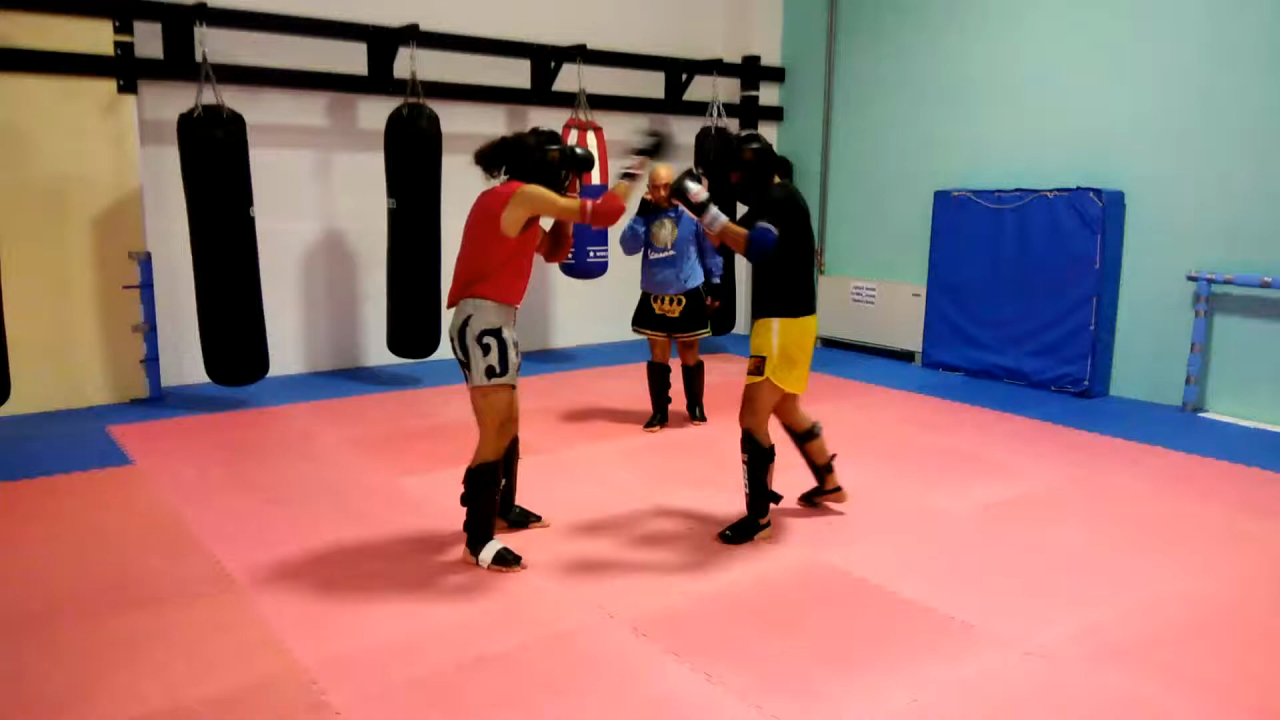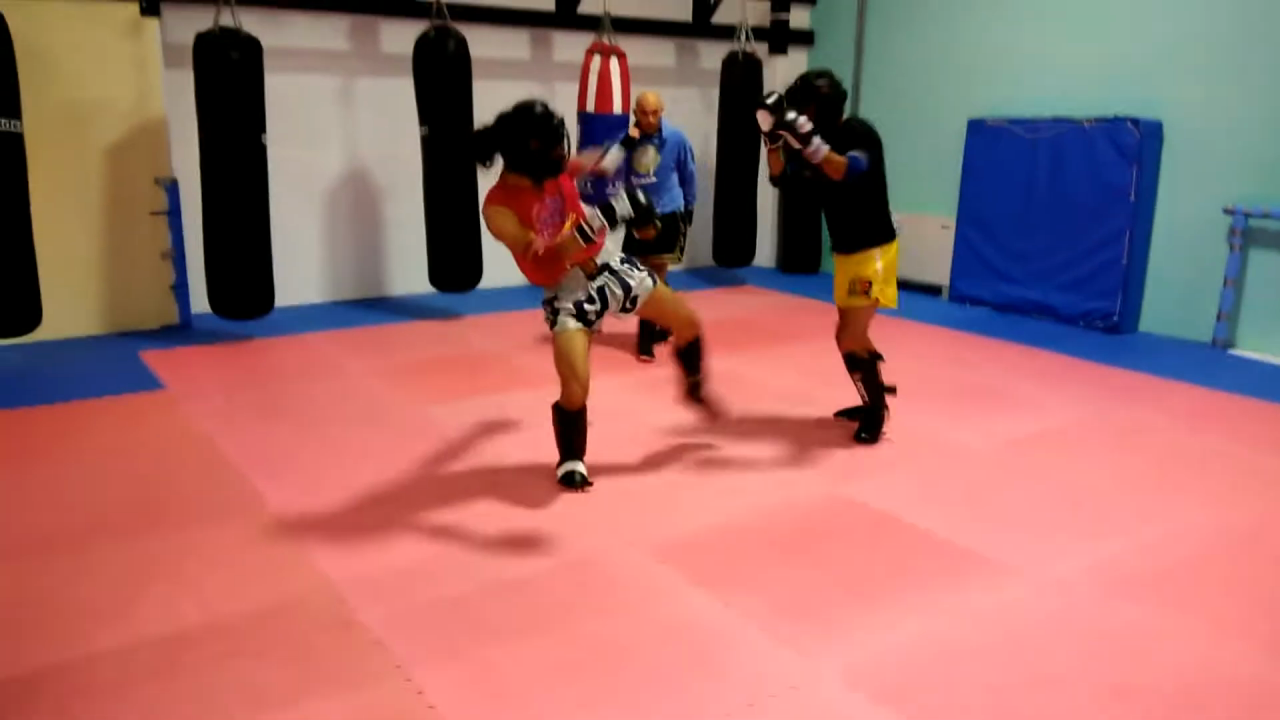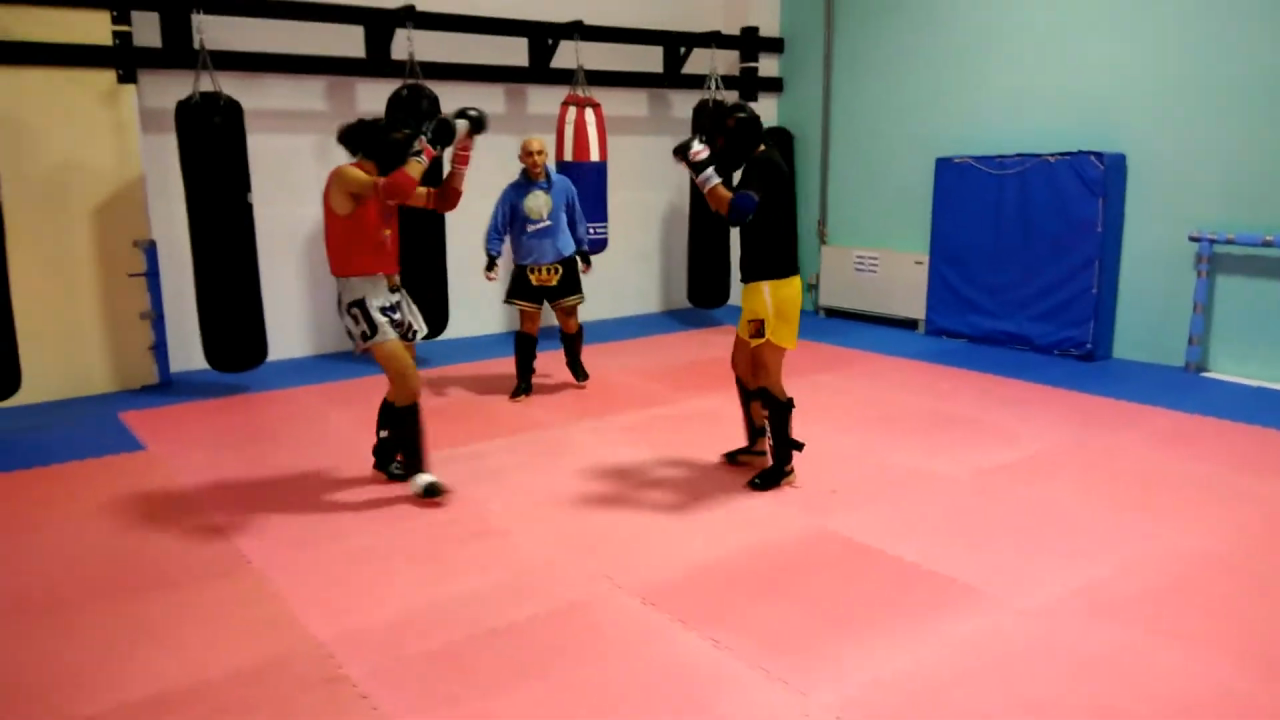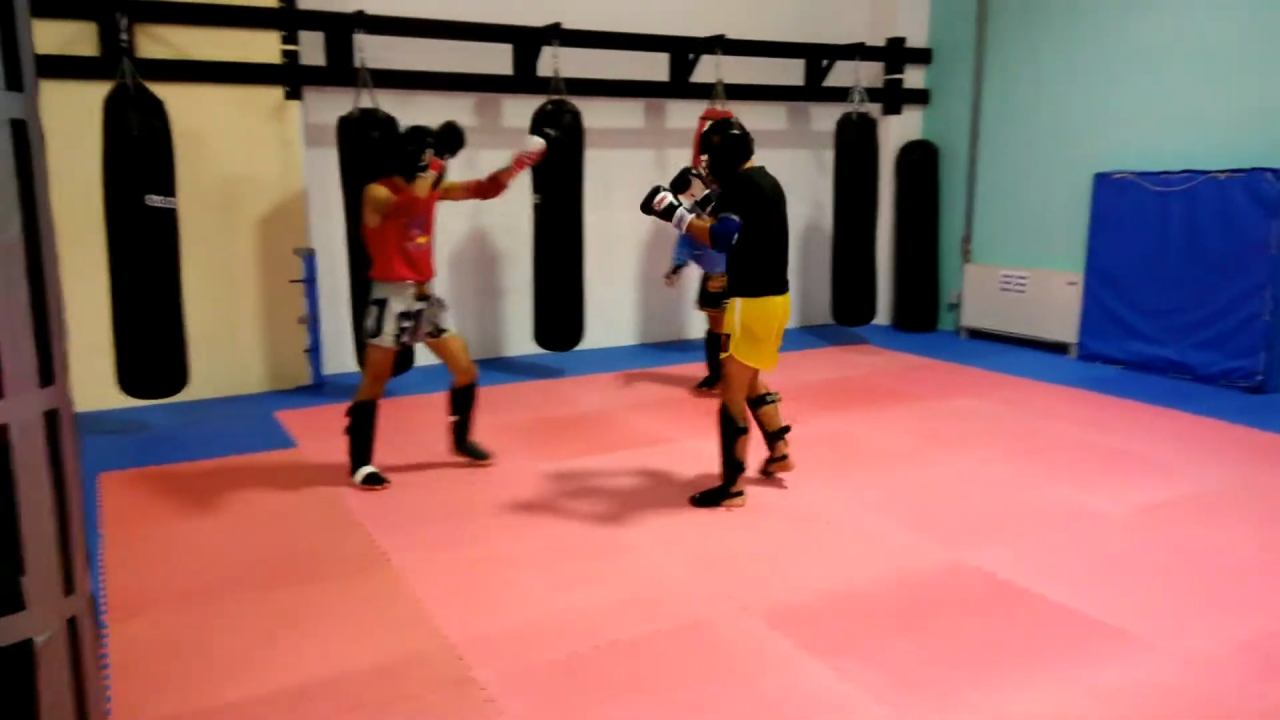
dt=1s
person 1, frame 1
left shoulder: (498, 199)
right shoulder: (525, 195)
left elbow: (555, 250)
right elbow: (603, 212)
left wrist: (566, 192)
right wrist: (636, 164)
left hip: (484, 321)
right hip: (486, 324)
left knee: (509, 423)
right knee: (495, 435)
left ankle: (503, 508)
right ankle: (478, 540)
person 1, frame 2
left shoulder: (555, 172)
right shoulder: (499, 209)
right elbow: (551, 261)
left wrist: (596, 170)
right wrist: (601, 218)
left hip: (607, 266)
right hip: (565, 294)
left knee: (687, 322)
right knee: (576, 388)
left ankle: (693, 388)
right ankle: (571, 461)
person 1, frame 3
left shoulder: (381, 184)
right shoulder: (344, 177)
left elbow: (443, 199)
right elbow: (400, 185)
left wrist: (461, 148)
right wrist: (427, 146)
left hip: (390, 291)
right hip: (362, 296)
left knee: (402, 383)
right knee: (408, 382)
left ankle: (386, 457)
right ankle: (416, 470)
person 1, frame 4
left shoulder: (431, 189)
right shoulder: (376, 193)
left elbow: (485, 188)
right elbow: (408, 206)
left wrist: (521, 160)
right wrist: (434, 162)
left hip: (427, 296)
right hip: (392, 298)
left knee: (465, 370)
right knee: (374, 384)
left ankle: (461, 439)
right ankle: (361, 463)
person 2, frame 1
left shoulder: (780, 199)
right shoulder: (770, 199)
left elbow: (757, 246)
right elbow: (736, 241)
left wrist: (706, 211)
right wrist: (702, 207)
left hip: (785, 323)
right hip: (782, 319)
left knee: (752, 417)
right knee: (787, 410)
left ankle: (758, 515)
right ankle: (828, 483)
person 2, frame 2
left shoulder: (860, 133)
right shoulder: (820, 137)
left elbow: (853, 174)
right elbow: (782, 179)
left wrist: (807, 141)
right wrist: (772, 136)
left hip: (873, 252)
right hip: (845, 253)
left knee: (850, 340)
right knee: (853, 335)
left ankle: (875, 412)
right ankle: (873, 403)
person 2, frame 3
left shoulder: (764, 164)
right shoulder: (757, 165)
left elbow: (738, 210)
right elbow: (728, 212)
left wrist: (704, 171)
right wrist: (703, 172)
left hip: (773, 286)
right hip: (762, 283)
left knee: (765, 376)
right knee: (742, 365)
left ankle: (783, 462)
right ankle: (756, 447)
person 2, frame 4
left shoulder: (741, 183)
right shoulder: (767, 181)
left elbow: (722, 237)
left wrist: (674, 212)
left hip: (752, 302)
right hip: (776, 297)
left knee: (732, 393)
right knee: (747, 383)
left ankle: (732, 486)
right ankle: (778, 449)
person 3, frame 1
left shoulder: (692, 214)
right shoulder: (646, 213)
left elbow: (710, 251)
right elbow: (629, 247)
left wrist: (713, 285)
right wrist: (642, 213)
left hip: (689, 296)
right hip: (654, 298)
left knee: (689, 356)
right knee: (658, 357)
left ankle: (696, 407)
right ankle: (659, 411)
person 3, frame 2
left shoulder: (675, 140)
right shoulder: (627, 141)
left elbow: (689, 177)
left wrist: (687, 211)
right wrist: (625, 146)
left hip: (666, 219)
left knee: (654, 280)
left ankle: (646, 342)
right ankle: (659, 329)
person 3, frame 3
left shoulder: (563, 186)
right shoulder: (512, 192)
left elbow: (576, 220)
right elbow: (498, 228)
left wrist: (583, 250)
right wrist: (492, 258)
left hip: (563, 265)
right hip: (528, 268)
left knee: (569, 322)
right knee: (528, 326)
left ankle: (575, 364)
right ankle: (524, 381)
person 3, frame 4
right shoulder: (697, 204)
right elbow: (687, 239)
right wrist: (676, 267)
right hip: (712, 276)
right knee: (714, 326)
right ankle: (715, 375)
